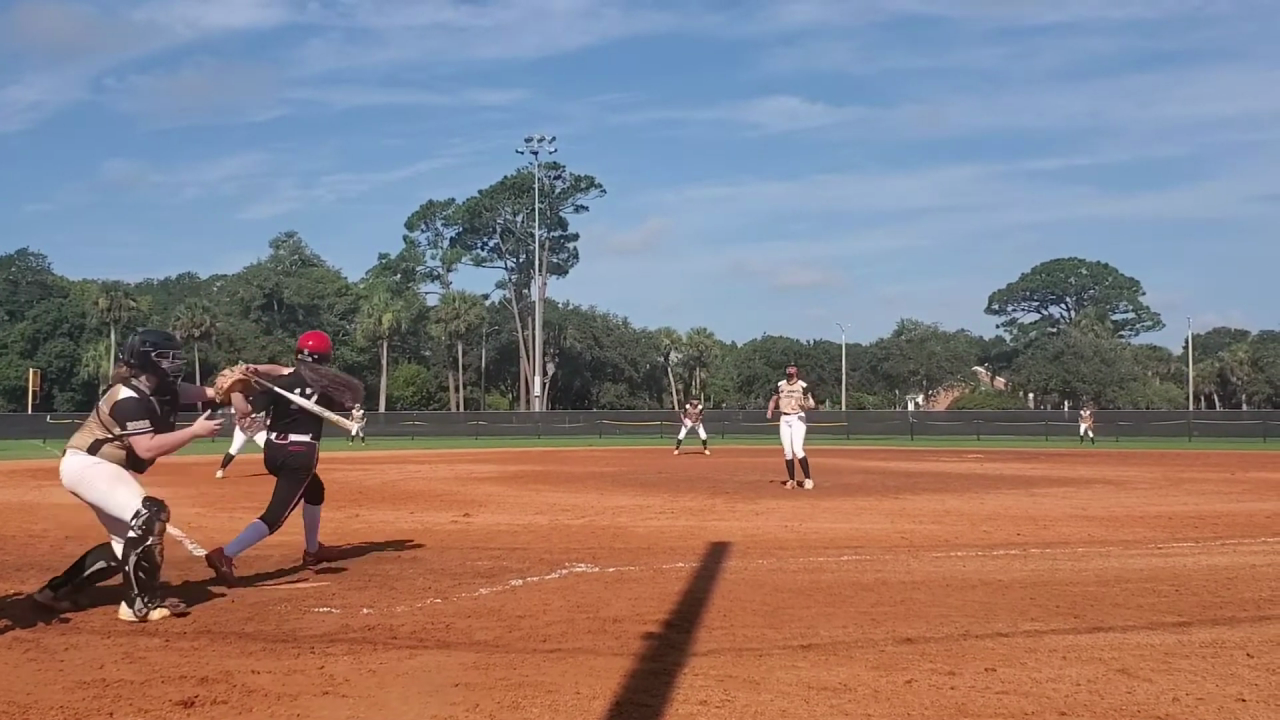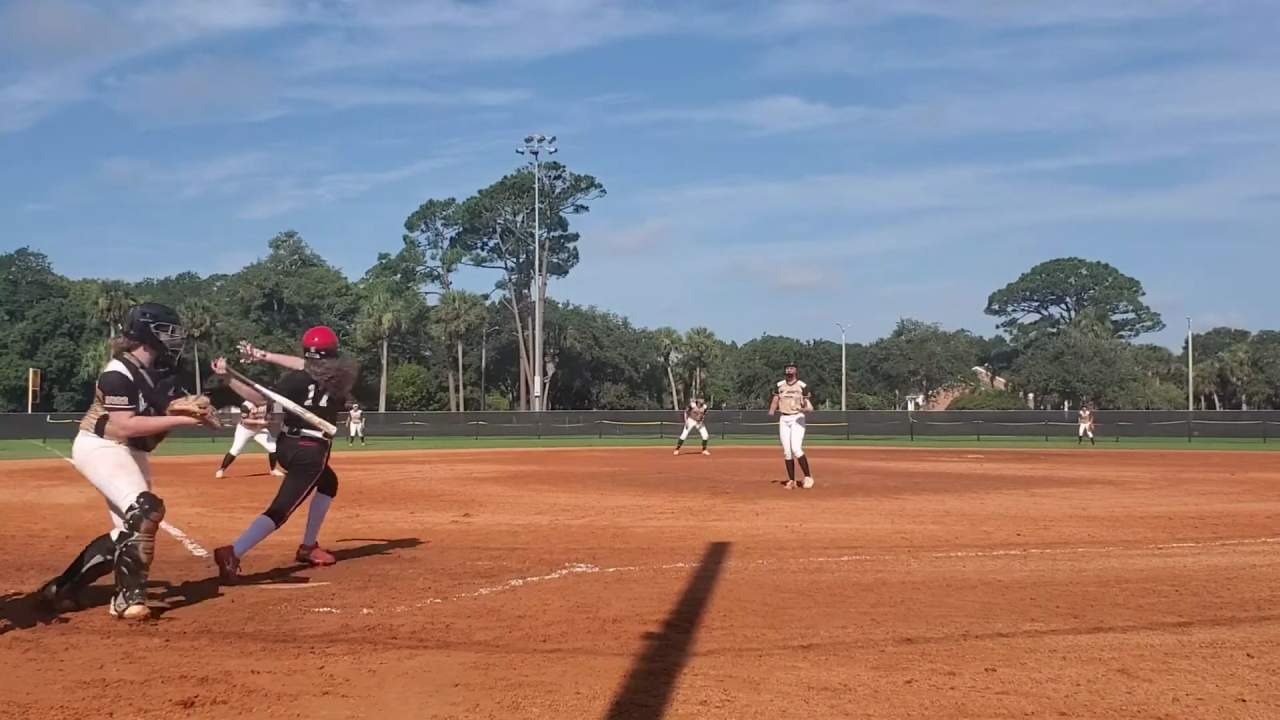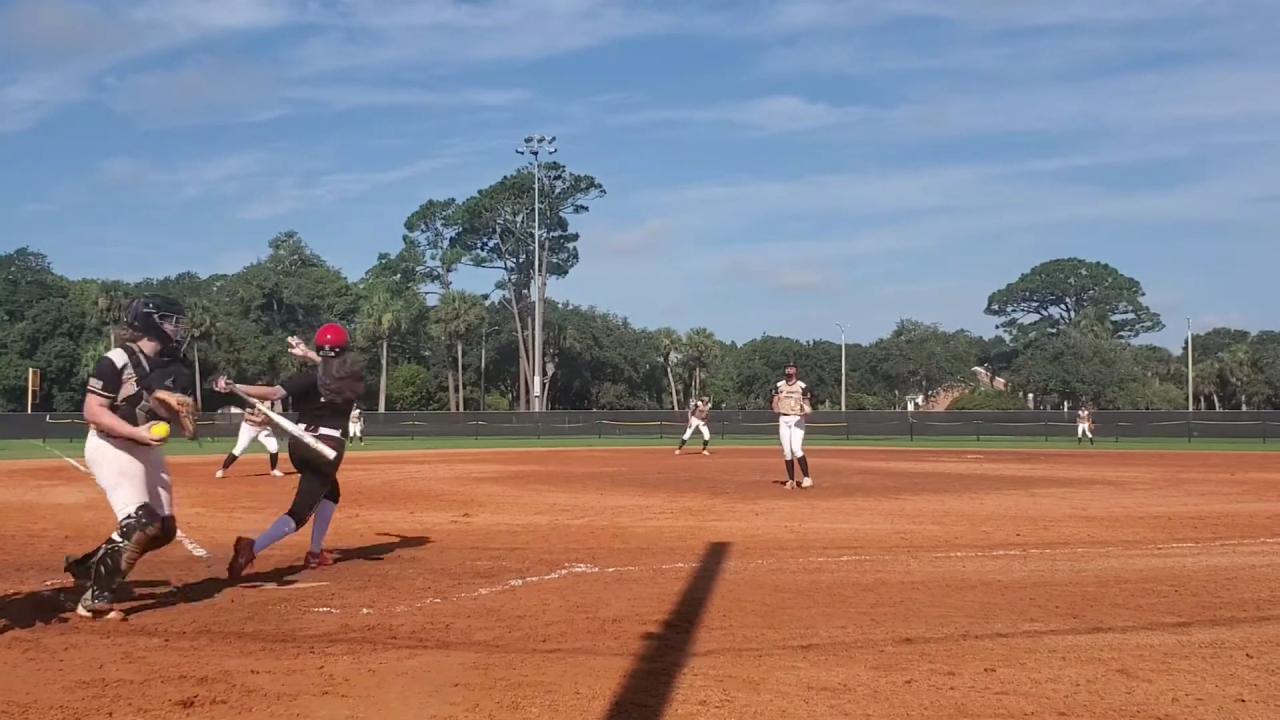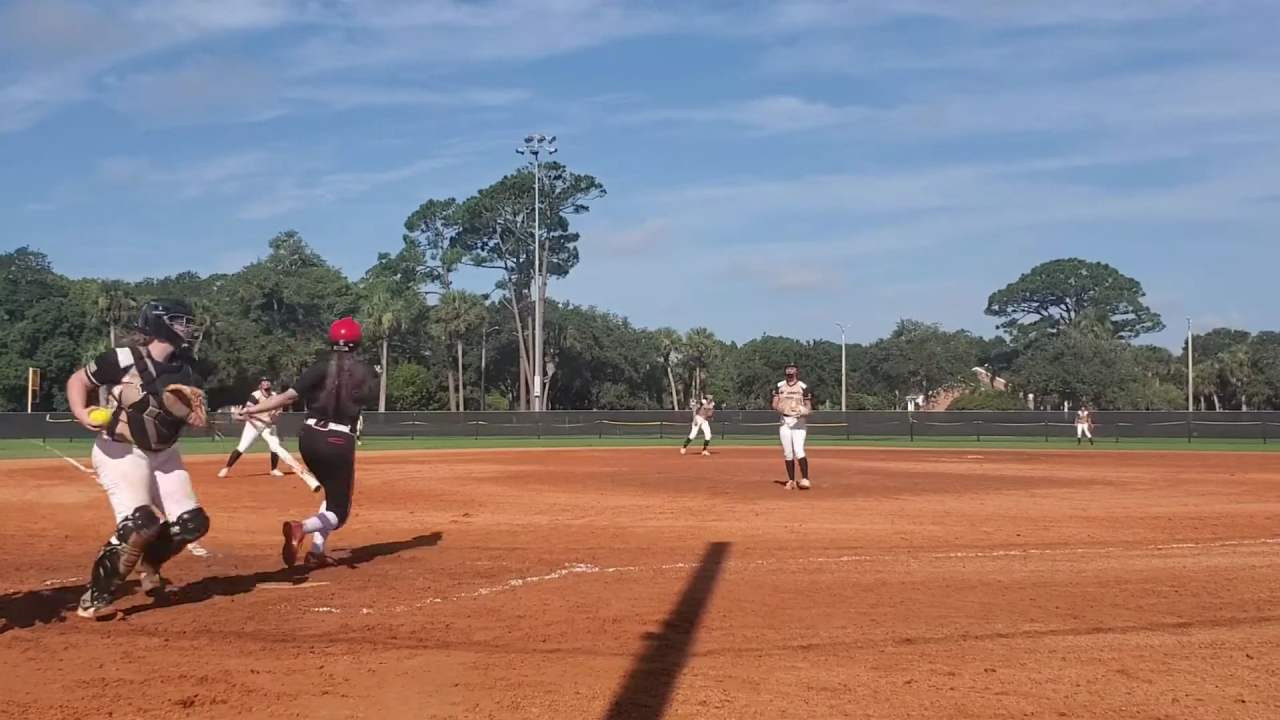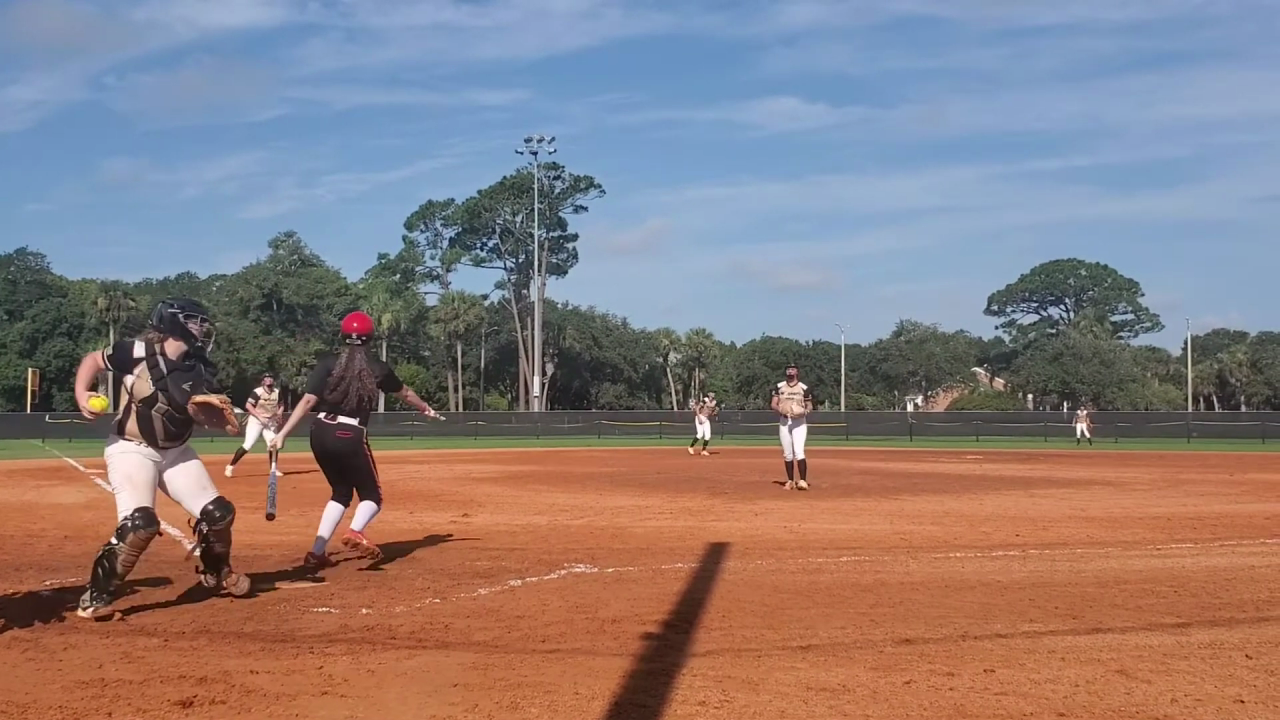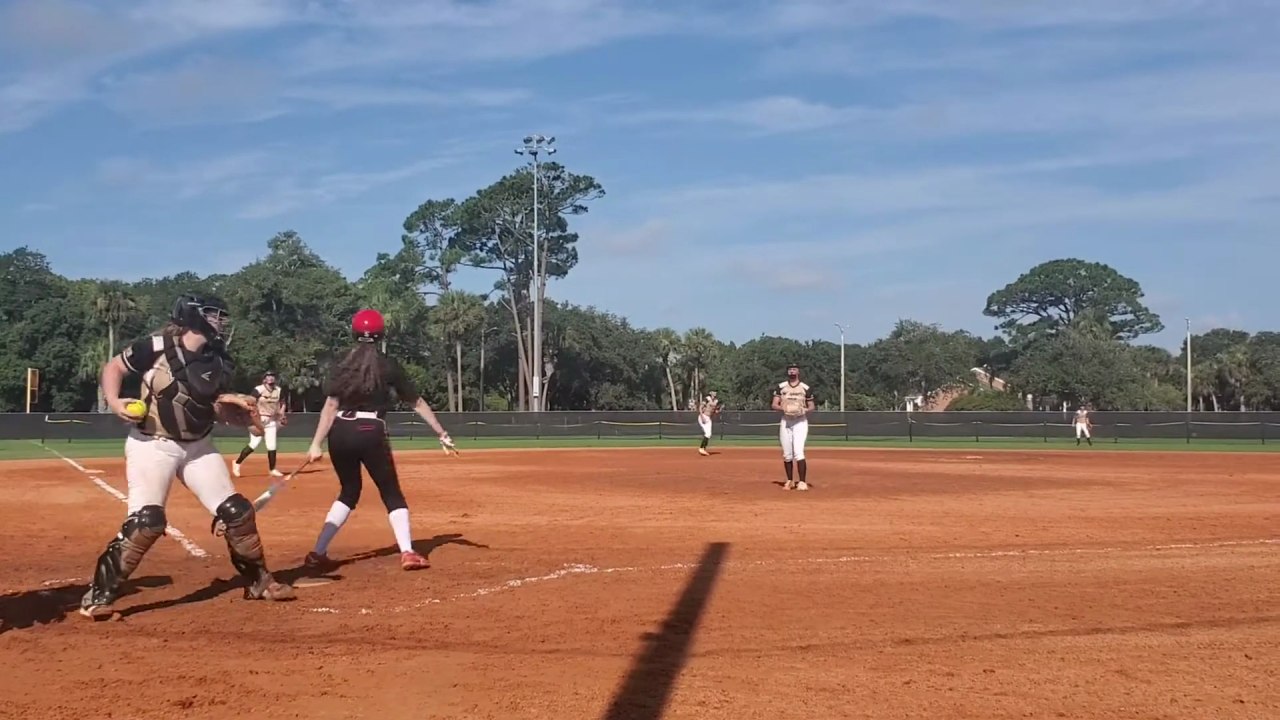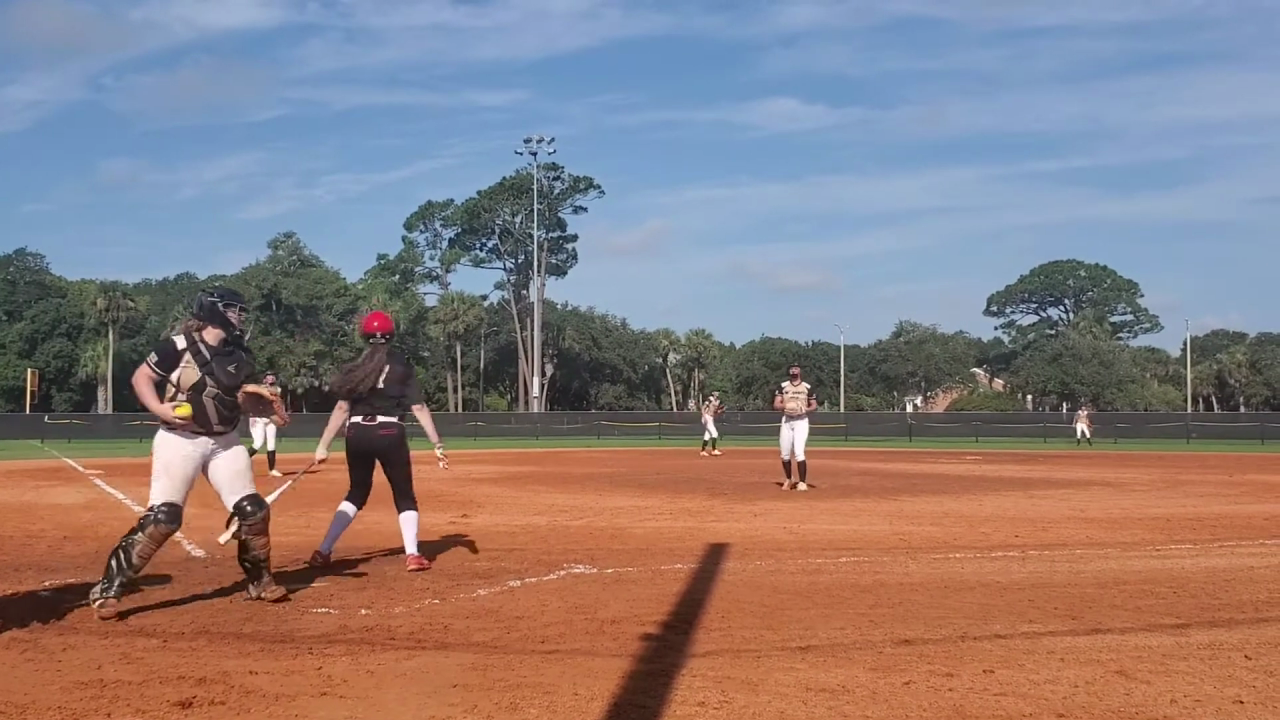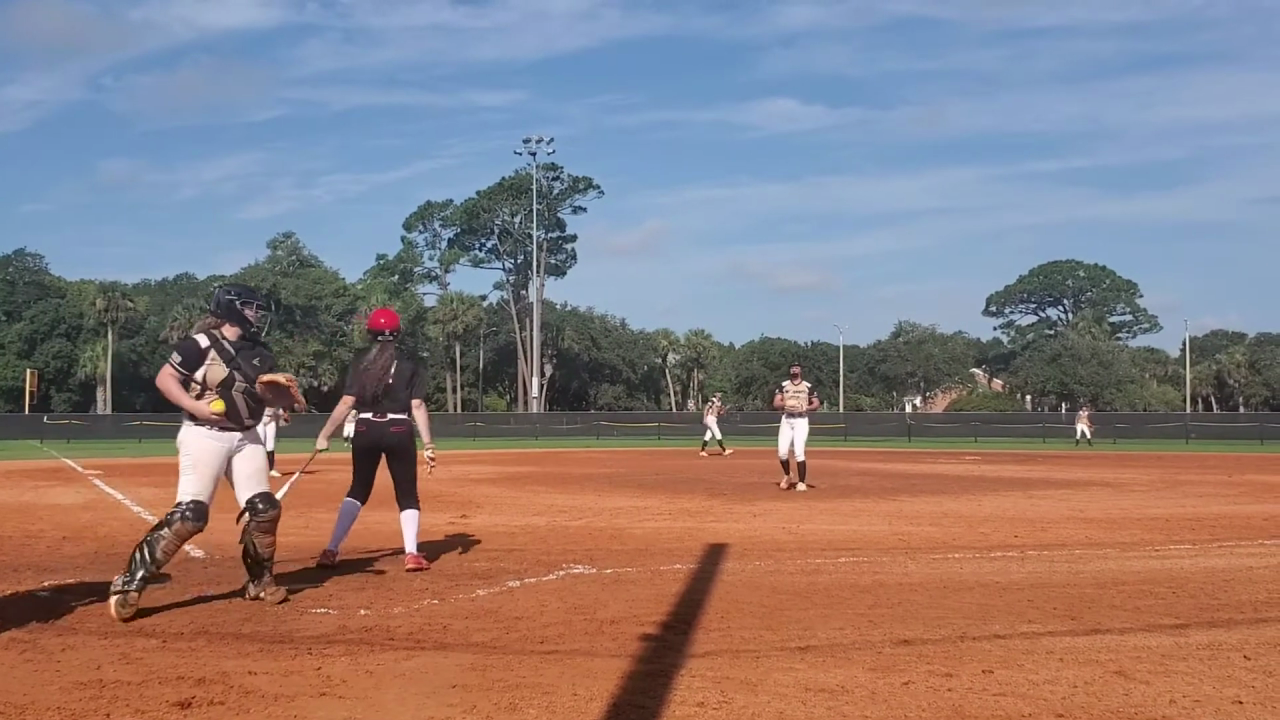
dt=0.1s
person 1, frame 1
left shoulder: (161, 386)
right shoulder: (129, 398)
left elbow: (186, 393)
right elbow: (148, 447)
left wrist: (212, 393)
right wrist: (195, 432)
left hip: (119, 467)
right hip: (89, 463)
left knee: (126, 544)
right knee: (149, 515)
left ankle: (57, 592)
right ankle: (141, 605)
person 1, frame 2
left shoulder: (163, 366)
right shoulder: (120, 372)
left elbow: (171, 406)
right elbow: (125, 425)
left wrist: (187, 412)
right wrist: (179, 419)
left hip: (133, 453)
right hip: (101, 447)
left knee: (129, 530)
right knee: (144, 509)
left ankle: (62, 588)
right ankle: (128, 597)
person 1, frame 3
left shoulder: (175, 363)
right shoulder: (117, 360)
right elbow: (95, 411)
right wrist: (134, 431)
left hip: (150, 451)
right hip: (113, 447)
left knee: (161, 529)
right knee: (139, 521)
left ankle: (86, 568)
right ankle: (96, 596)
person 1, frame 4
left shoulder: (187, 368)
right shoulder: (123, 359)
left elbow: (190, 413)
right elbow: (77, 381)
left wrist: (195, 413)
right wrist: (82, 414)
left hip: (162, 454)
right hip: (119, 450)
left knee: (192, 523)
right knee: (139, 525)
left ankle: (148, 563)
right ankle: (95, 598)
person 1, frame 5
left shoulder: (202, 369)
right shoulder: (136, 353)
right elbow: (91, 360)
right wrist: (82, 395)
left hip: (176, 452)
right hip: (130, 450)
left knee: (218, 513)
right knee: (139, 525)
left ankle: (216, 571)
right ankle: (95, 597)
person 1, frame 6
left shoulder: (220, 362)
right shoulder: (156, 348)
right elbow: (113, 368)
right wrist: (114, 401)
left hip: (198, 447)
right hip: (153, 445)
left knee: (236, 511)
right knee: (145, 521)
left ankle: (258, 581)
right ankle: (99, 595)
person 1, frame 7
left shoulder: (240, 353)
right shoulder: (179, 346)
left elbow: (243, 398)
right elbow: (141, 378)
right wrist: (160, 408)
left hip: (226, 442)
right hip: (180, 439)
left knee: (253, 511)
right knee: (163, 517)
left ankle: (259, 580)
right ankle: (108, 589)
person 1, frame 8
left shoulder: (258, 350)
right shoulder: (200, 344)
right elbow: (164, 379)
right wrist: (192, 404)
left hip: (246, 437)
right hip: (203, 436)
left knee: (265, 509)
right knee: (189, 514)
left ankle: (259, 581)
right ankle: (129, 582)
person 2, frame 1
left shoulder: (285, 383)
right shoulder: (329, 380)
left elbow: (244, 411)
right elbow: (294, 372)
right wrist: (258, 369)
left hip: (274, 453)
right hip: (300, 454)
left knee: (314, 491)
right knee: (274, 515)
left ankle: (314, 550)
right ankle: (226, 555)
person 2, frame 2
left shoulder: (297, 378)
right shoulder: (336, 376)
left elbow: (260, 399)
right elbow: (308, 367)
left wrist: (228, 375)
right wrist: (266, 357)
left hip: (287, 446)
right hip: (312, 449)
left knee: (328, 482)
right knee: (280, 510)
left ankle: (309, 546)
right ankle: (232, 553)
person 2, frame 3
left shoulder: (309, 375)
right shoulder: (352, 372)
left elbow: (275, 393)
left wrist: (233, 387)
right wrist: (307, 353)
left hip: (299, 444)
right hip: (329, 446)
left knee: (330, 490)
right knee: (301, 512)
left ankle: (314, 552)
right ankle: (251, 547)
person 2, frame 4
left shoulder: (321, 368)
right shoulder: (364, 372)
left elbow: (288, 396)
left wrist: (250, 410)
left hip: (309, 439)
right hip: (339, 443)
left knee: (335, 494)
right knee: (337, 513)
left ankle: (317, 550)
right ankle: (299, 528)
person 2, frame 5
left shoulder: (327, 363)
right shoulder: (376, 367)
left elbow: (307, 401)
right elbow: (405, 393)
left wrist: (283, 433)
right wrist: (426, 408)
left hip: (320, 433)
right hip: (349, 436)
left knee: (341, 493)
right knee: (371, 497)
left ankle: (316, 553)
right ankle: (355, 531)
person 2, frame 6
left shoulder: (343, 363)
right shoulder: (389, 366)
left elbow: (330, 405)
right elbow: (417, 402)
left wrist: (316, 443)
right wrist: (441, 434)
left hip: (339, 432)
right hip: (370, 432)
left knee: (349, 492)
right knee: (393, 496)
left ankle: (318, 553)
right ankle: (407, 553)
person 2, frame 7
left shoulder: (355, 367)
right shoulder: (403, 367)
left elbow: (342, 408)
right elbow: (419, 409)
left wrist: (323, 445)
right wrist: (437, 445)
left hip: (357, 435)
right hip: (390, 435)
left knee: (356, 494)
right knee: (405, 497)
left ankle: (323, 552)
right ankle: (413, 555)
person 2, frame 8
left shoulder: (361, 363)
right shoulder: (409, 365)
left elbow: (347, 403)
right elbow: (418, 406)
left wrist: (323, 436)
right wrist: (428, 445)
left hip: (366, 431)
right hip: (399, 432)
left knee: (358, 491)
right knee: (407, 495)
left ankle: (330, 551)
right ankle: (412, 554)
